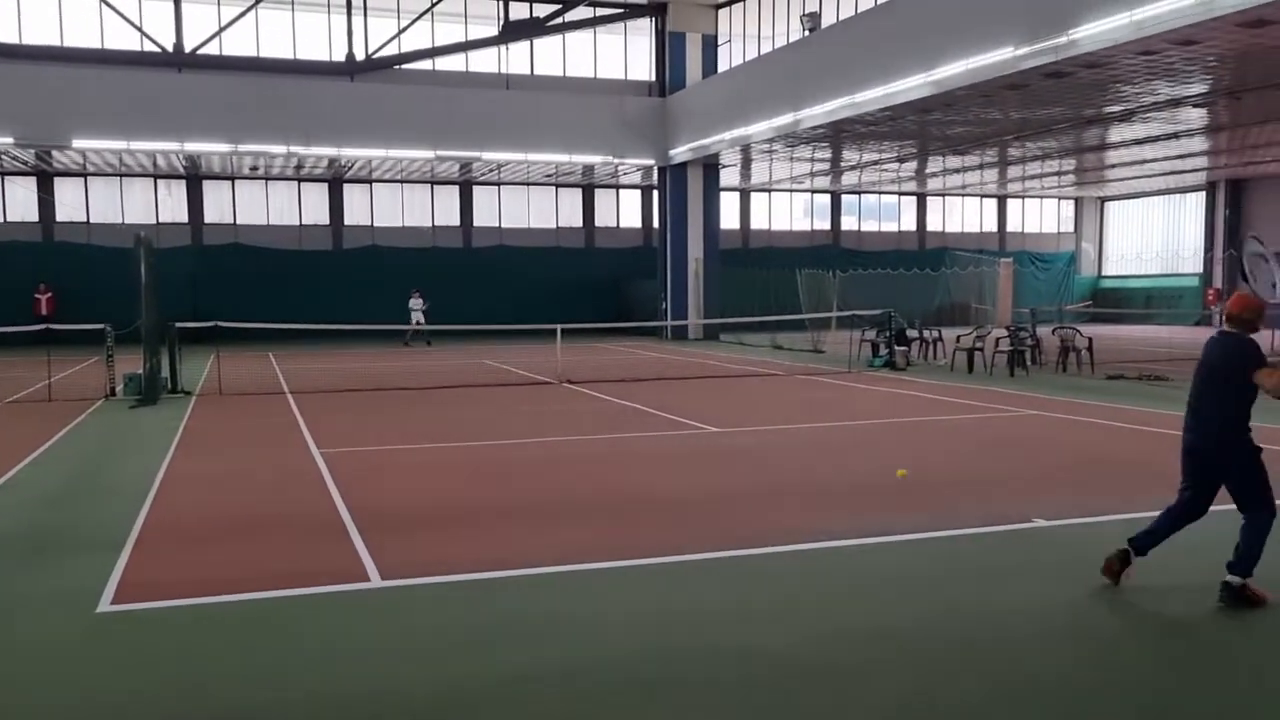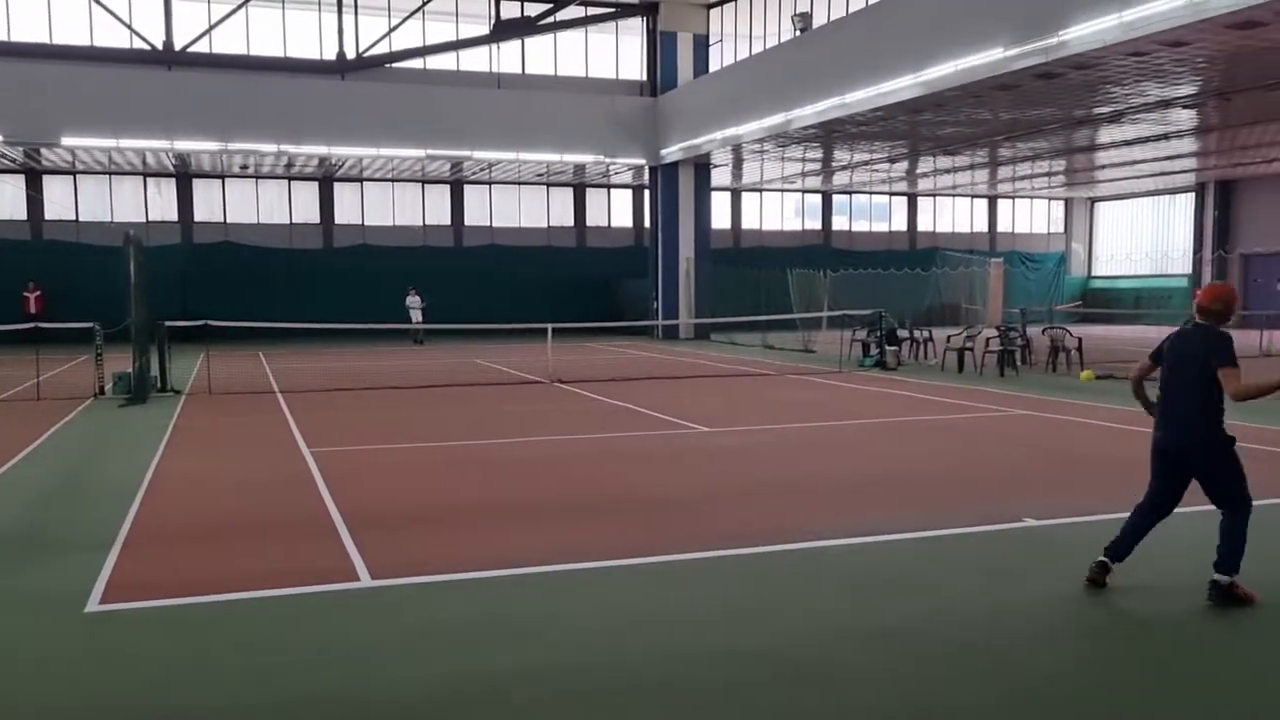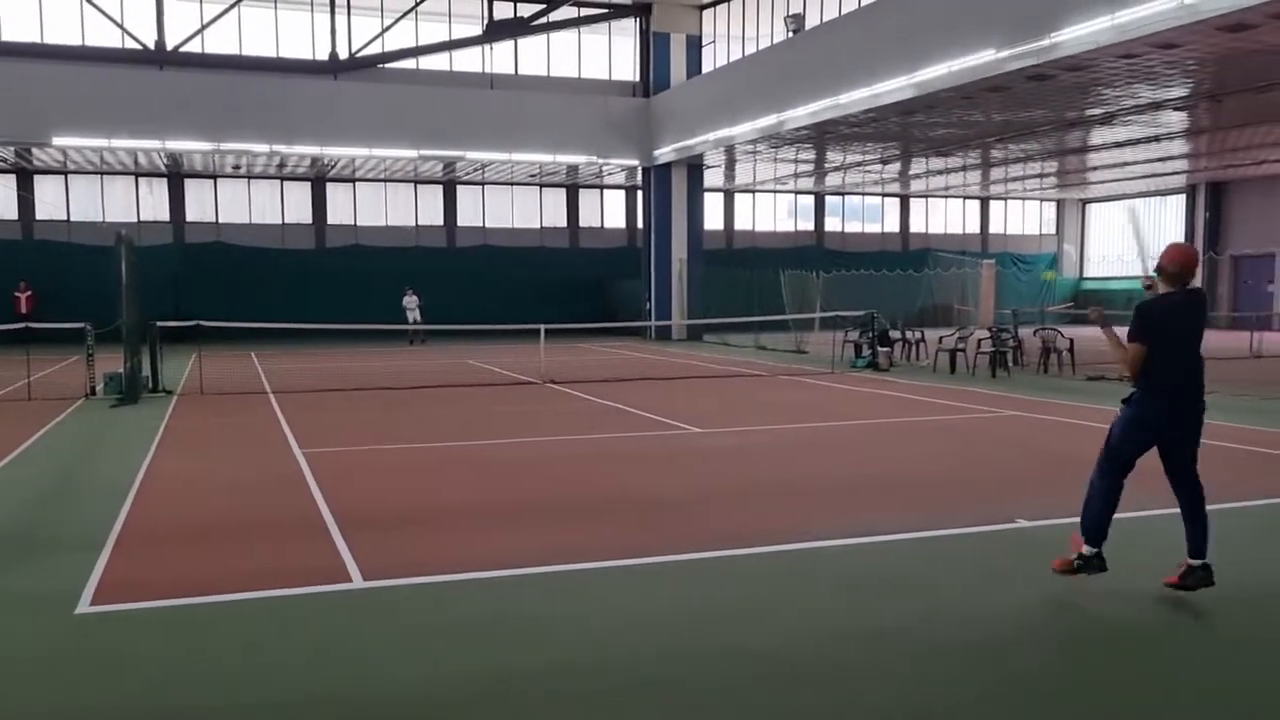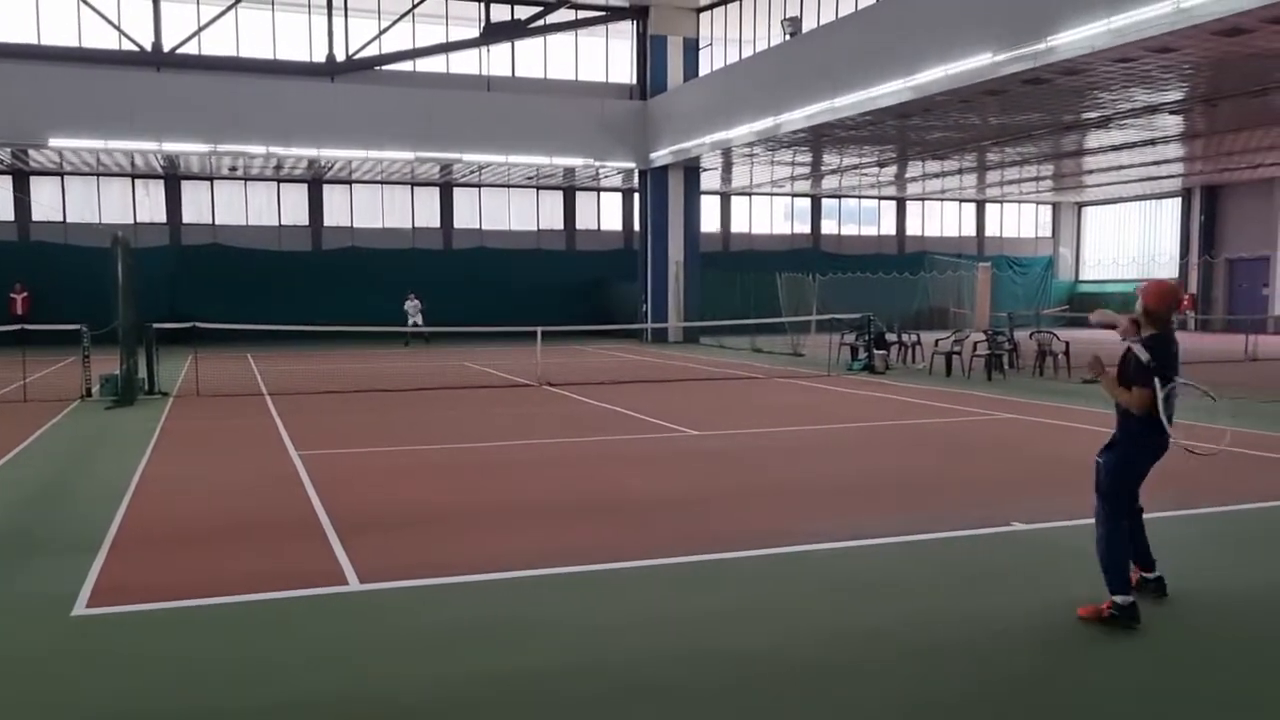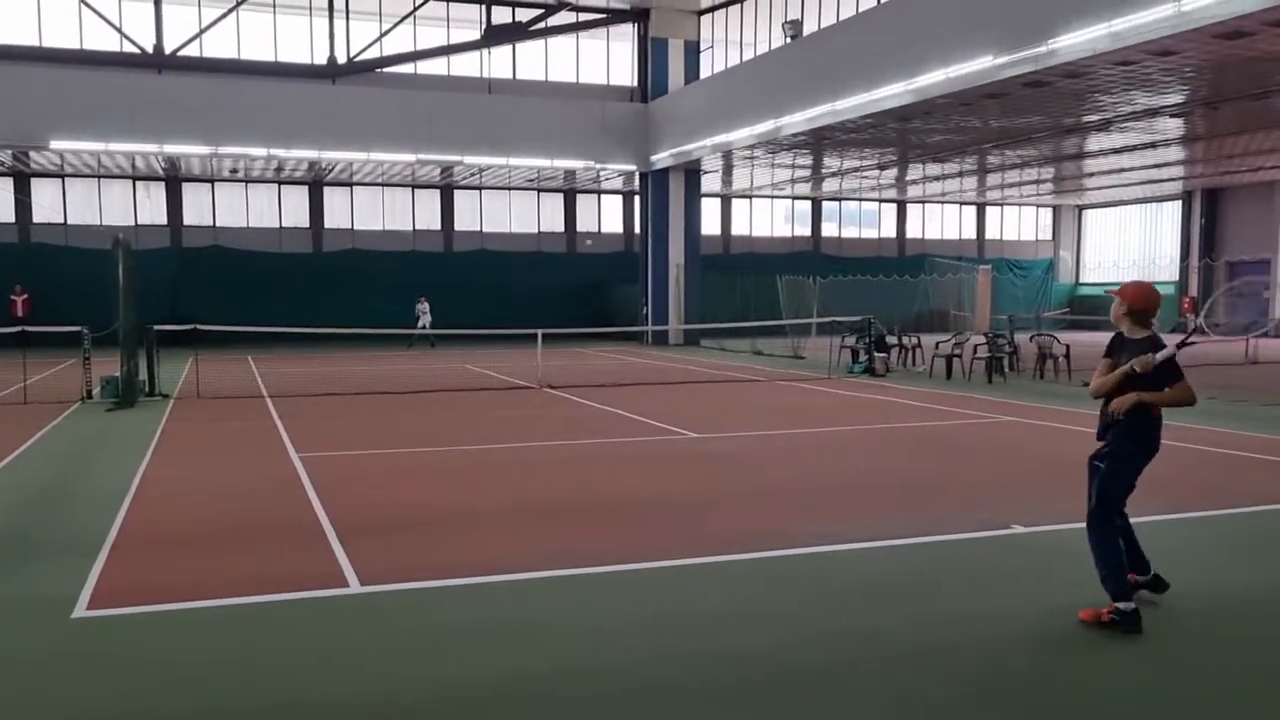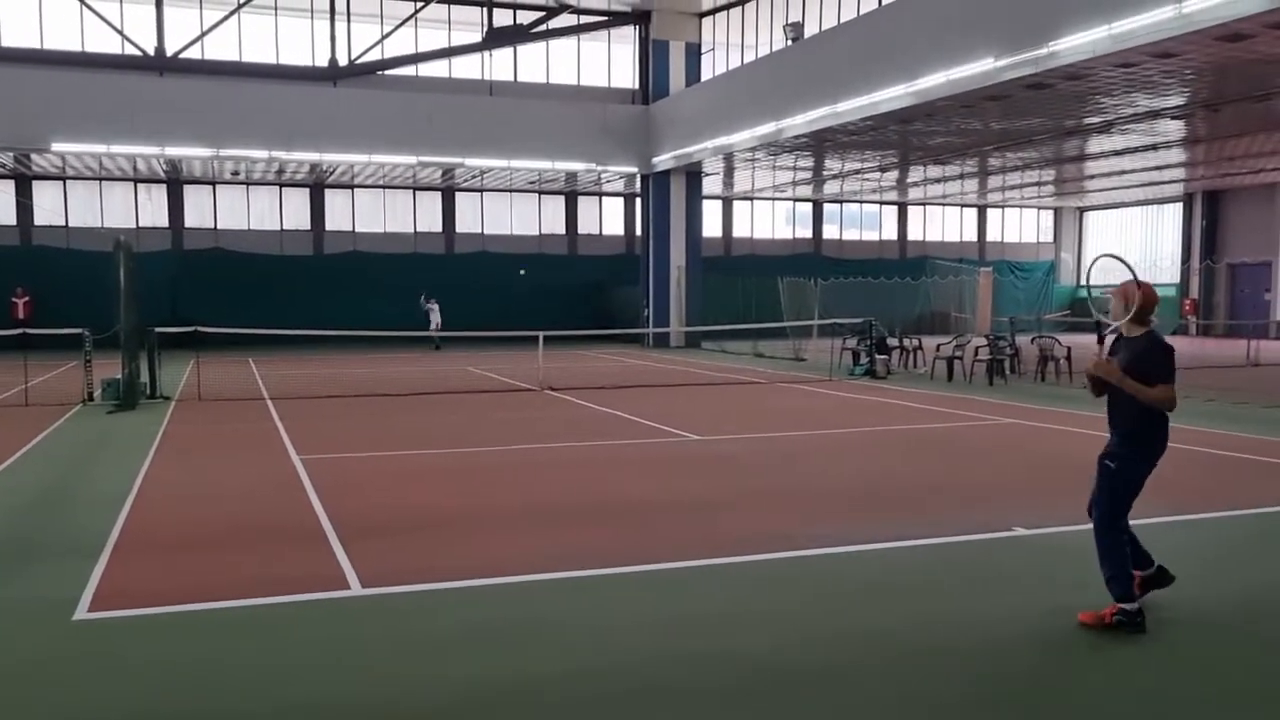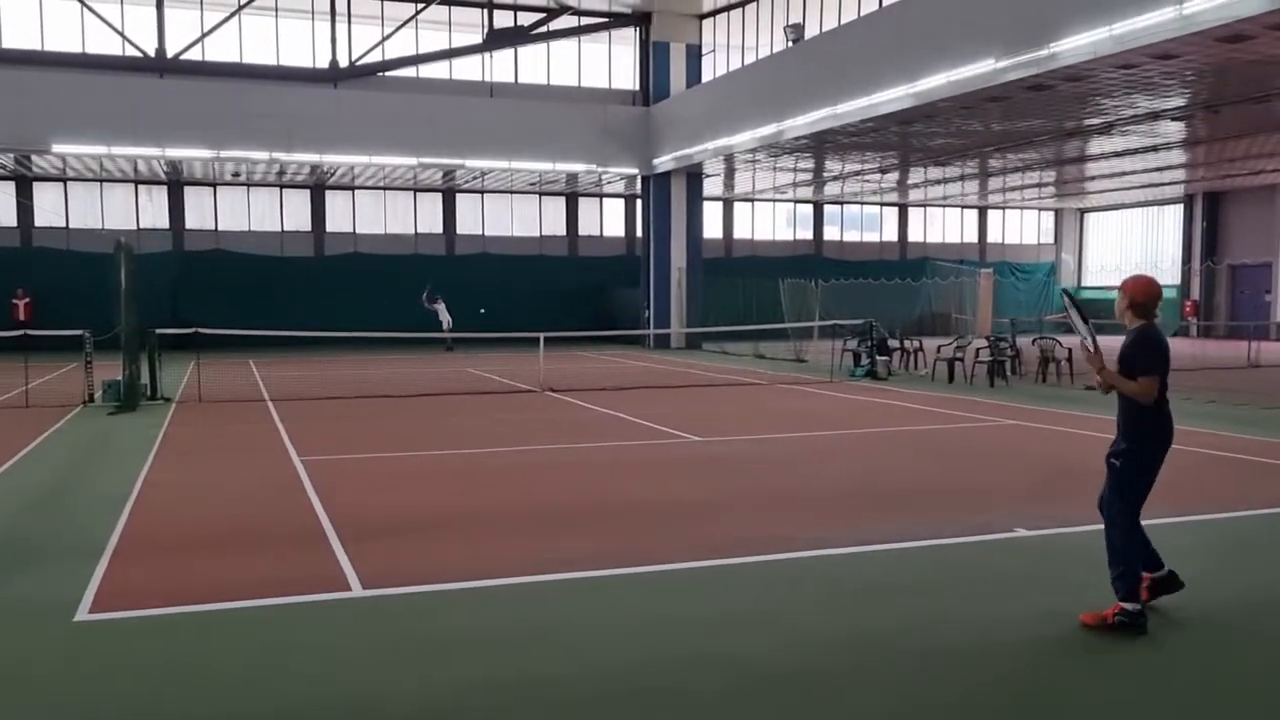
dt=0.2s
person 1, frame 1
left shoulder: (1216, 342)
right shoulder: (1245, 347)
left hip: (1195, 440)
right hip: (1230, 442)
left knee: (1188, 505)
left ankle: (1128, 552)
right ankle: (1236, 582)
person 1, frame 2
left shoulder: (1174, 339)
right shoulder: (1220, 341)
left elbow: (1136, 378)
right elbow: (1236, 391)
left wrist: (1149, 407)
left hip: (1167, 437)
right hip: (1206, 438)
left knee: (1154, 504)
right knee: (1236, 506)
left ankle: (1105, 563)
right ankle: (1224, 580)
person 1, frame 3
left shoulder: (1147, 310)
right shoulder: (1197, 300)
left elbow: (1130, 366)
left wrist: (1107, 332)
left hip: (1148, 405)
right hip: (1189, 408)
left knee: (1109, 471)
right knee: (1186, 482)
left ankle: (1089, 552)
right ankle: (1198, 564)
person 1, frame 4
left shoulder: (1155, 353)
right shoulder: (1161, 335)
left elbow: (1139, 407)
right elbow: (1125, 325)
left wrist: (1104, 374)
right wrist: (1110, 319)
left hip: (1138, 440)
right hip: (1140, 439)
left knee: (1110, 511)
right knee: (1124, 505)
left ankle: (1122, 602)
right ankle: (1148, 575)
person 1, frame 5
left shoulder: (1158, 351)
right shoulder: (1119, 341)
left elbow: (1187, 396)
right elbow: (1095, 388)
left wrist: (1139, 397)
right wrist: (1128, 369)
left hip: (1131, 445)
right hip: (1115, 441)
left knee: (1100, 519)
right knee: (1110, 512)
left ankle: (1124, 608)
right ankle: (1143, 575)
person 1, frame 6
left shoulder: (1156, 348)
right shoulder: (1120, 342)
left elbow: (1166, 401)
right elbow: (1098, 392)
left wrist: (1116, 378)
right wrist: (1097, 376)
left hip: (1139, 445)
right hip: (1126, 441)
left knee: (1105, 518)
right knee: (1103, 511)
left ankle: (1127, 609)
right ankle: (1148, 571)
person 1, frame 7
left shoulder: (1142, 340)
right shoulder: (1145, 337)
left elbow: (1147, 394)
left wrist: (1104, 373)
right wrist: (1109, 376)
left hip: (1141, 440)
right hip: (1142, 437)
left knee: (1118, 516)
right knee: (1114, 508)
left ankle: (1129, 609)
right ankle: (1158, 574)
